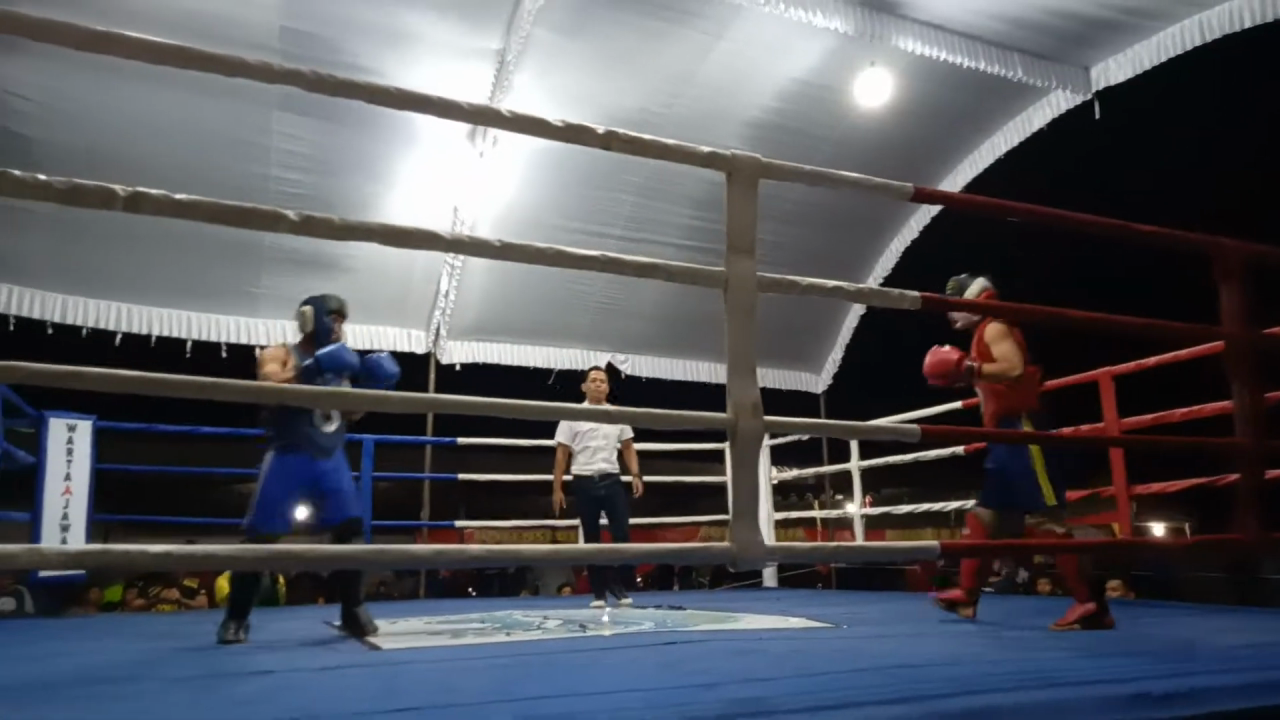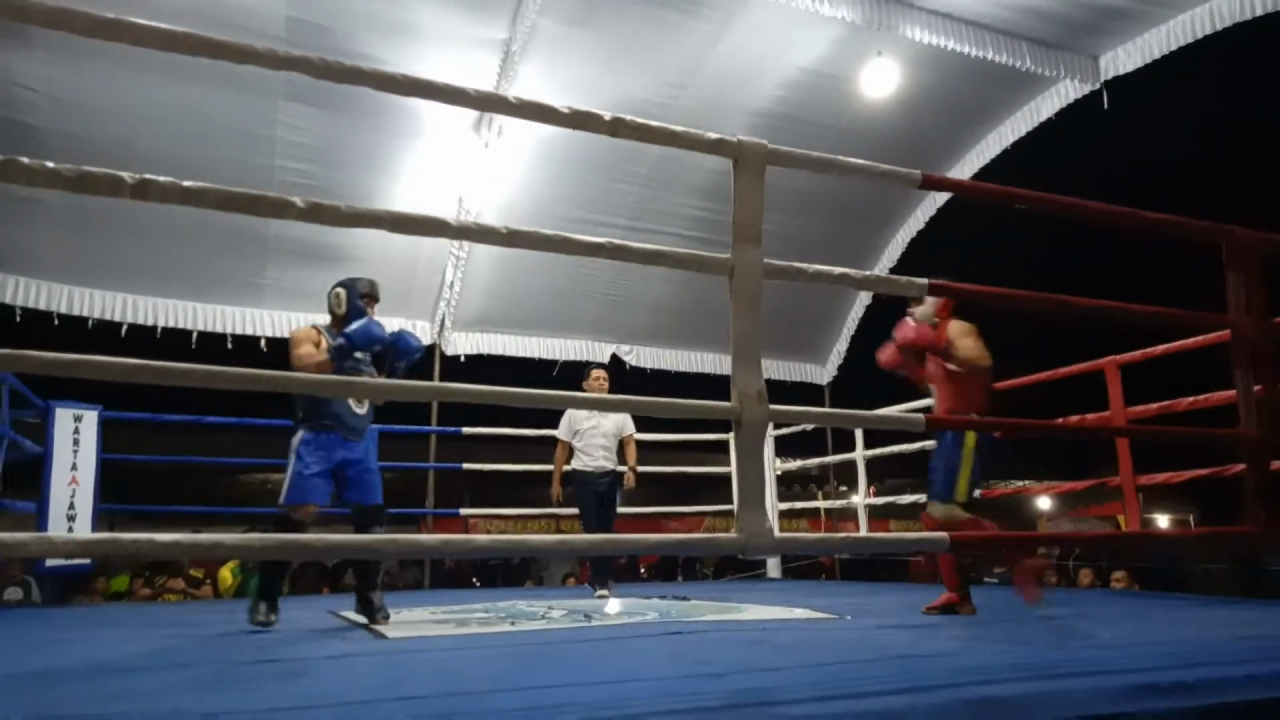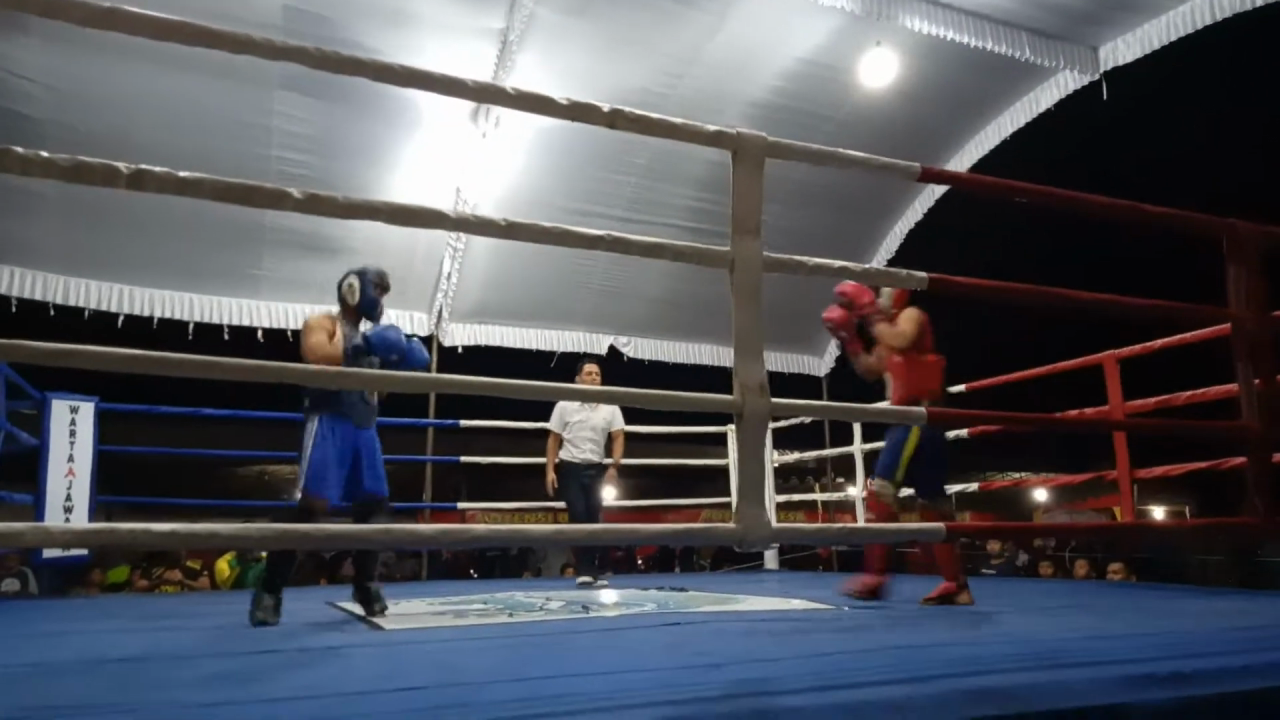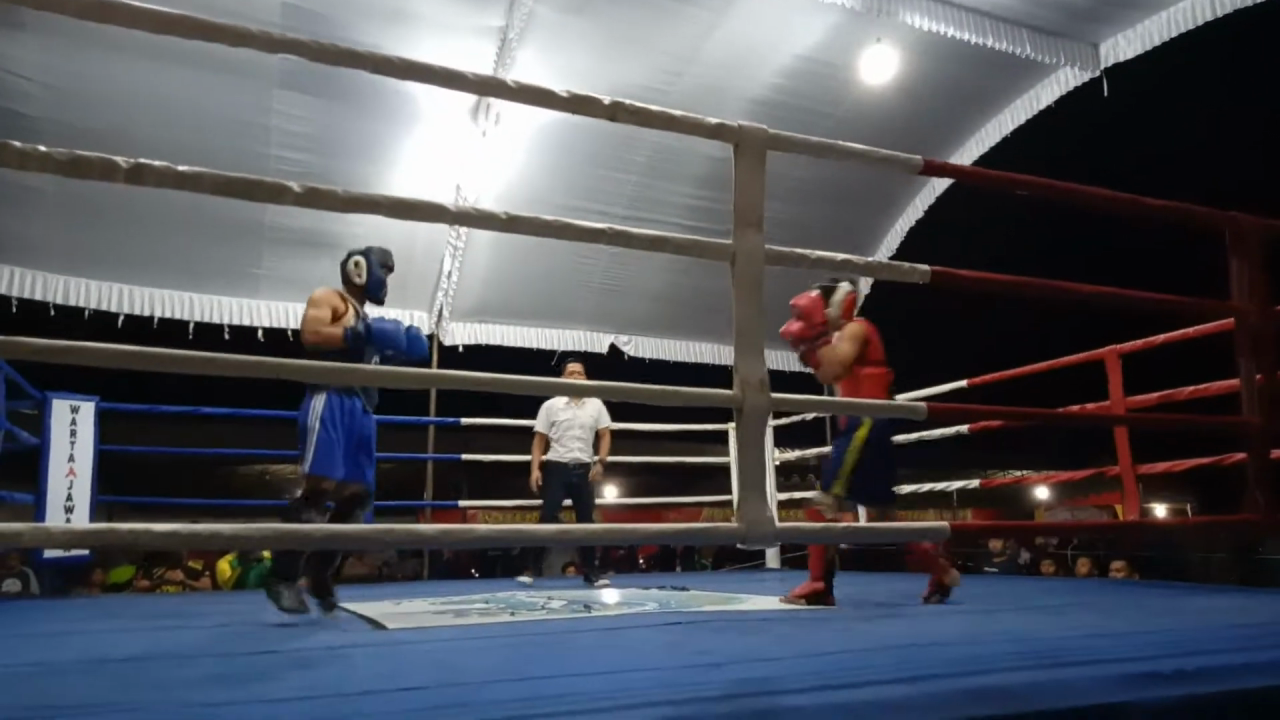
dt=0.2s
person 1, frame 1
left shoulder: (336, 363)
right shoulder: (279, 355)
right elbow: (269, 387)
left wrist: (371, 386)
right wrist: (311, 371)
left hip: (331, 460)
right hip: (289, 459)
left knee: (350, 529)
right knee: (265, 537)
left ankle: (354, 612)
right ankle: (235, 620)
person 1, frame 2
left shoulder: (361, 349)
right shoulder: (309, 336)
right elbow: (301, 370)
left wrist: (396, 364)
right wrist: (345, 347)
left hip: (358, 442)
right hip: (318, 440)
left knee: (371, 517)
right knee: (298, 516)
left ankle: (369, 597)
right ankle: (266, 600)
person 1, frame 3
left shoulder: (364, 336)
right shoulder: (324, 323)
left elbow: (374, 386)
right elbow: (314, 356)
left wrist: (400, 367)
right wrist: (362, 349)
left hip: (363, 430)
right hip: (329, 425)
left knee: (373, 504)
right knee: (313, 505)
left ankle: (366, 584)
right ankle: (268, 592)
person 1, frame 4
left shoulder: (363, 316)
right shoulder: (328, 299)
right elbow: (311, 334)
left wrist: (397, 353)
right wrist: (361, 333)
left hip: (360, 410)
right hip: (331, 403)
left knee: (355, 496)
right knee: (319, 488)
left ankle: (321, 575)
right ankle: (282, 579)
person 2, frame 1
left shoulder: (994, 330)
right shoulder: (981, 335)
left elbow: (1014, 368)
left wrist: (969, 368)
right wrist: (960, 376)
left hip: (1020, 432)
right hip: (1004, 437)
left knee: (1043, 520)
right knee: (982, 517)
left ankle: (1090, 604)
right ankle: (965, 595)
person 2, frame 2
left shoulder: (955, 329)
right shoulder: (935, 340)
left elbow: (982, 362)
left wrist: (941, 348)
right wrist: (909, 370)
left hip: (967, 430)
right hip: (949, 434)
left knee: (948, 511)
right knee: (934, 514)
left ankle: (1019, 559)
right ankle: (957, 594)
person 2, frame 3
left shoulder: (912, 316)
right shoulder: (886, 332)
left elbow: (898, 343)
right elbow: (869, 371)
left wrist: (868, 316)
right wrist: (847, 338)
right hip: (909, 420)
left knee: (882, 490)
right knee: (931, 504)
left ankle: (875, 575)
right ankle: (955, 584)
person 2, frame 4
left shoulder: (855, 329)
right shoulder: (842, 334)
left elbow: (834, 370)
right elbow: (829, 377)
left wrist: (817, 332)
right wrist: (805, 348)
left hip: (865, 424)
right hip: (864, 426)
left knee: (829, 499)
right knee: (879, 509)
left ankle: (819, 585)
right ankle: (940, 572)
person 3, frame 1
right shoulder: (573, 417)
left elbow: (628, 448)
right elbow: (562, 454)
left wrist: (636, 475)
right wrist: (557, 488)
left hip: (612, 481)
right hip: (584, 482)
left knee: (622, 534)
right knee: (592, 539)
left ankle: (616, 585)
right ankle: (599, 593)
person 3, frame 2
left shoulder: (620, 413)
right shoulder: (573, 414)
left elbow: (629, 443)
right elbow: (562, 449)
left wrist: (631, 470)
right wrist: (556, 482)
left hip: (609, 477)
right hip: (583, 477)
left knee: (607, 530)
right knee: (592, 531)
left ankle: (597, 578)
right ankle: (600, 582)
person 3, frame 3
left shoulder: (610, 408)
right shoulder: (564, 406)
left elbow: (618, 438)
right elbow: (554, 440)
left wrist: (615, 465)
right wrist: (550, 470)
left hip: (596, 470)
right hip: (569, 468)
left knee: (593, 521)
right knee: (577, 517)
left ankle: (591, 571)
right ankle: (582, 570)
person 3, frame 4
left shoulder: (596, 405)
right shoulder: (550, 406)
left elbow: (605, 436)
right elbow: (539, 440)
left wrist: (600, 463)
right wrist: (534, 469)
left hip: (584, 469)
right hip: (557, 468)
left knee: (586, 522)
right knee: (548, 516)
left ankle: (590, 573)
right ankle: (533, 570)
